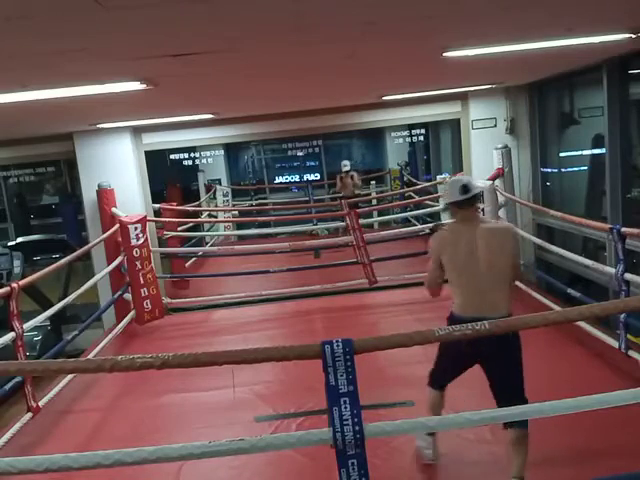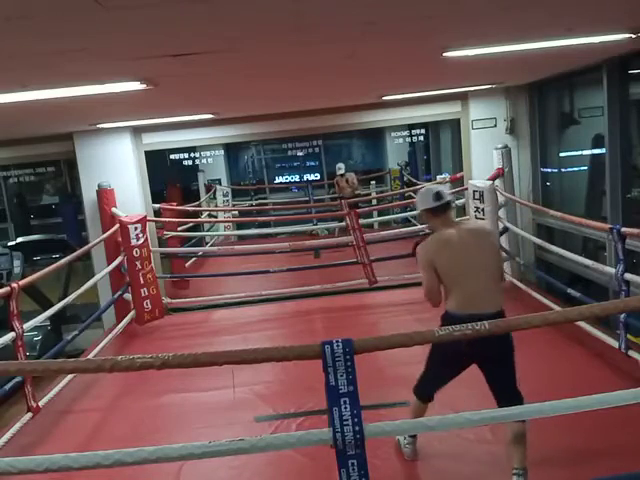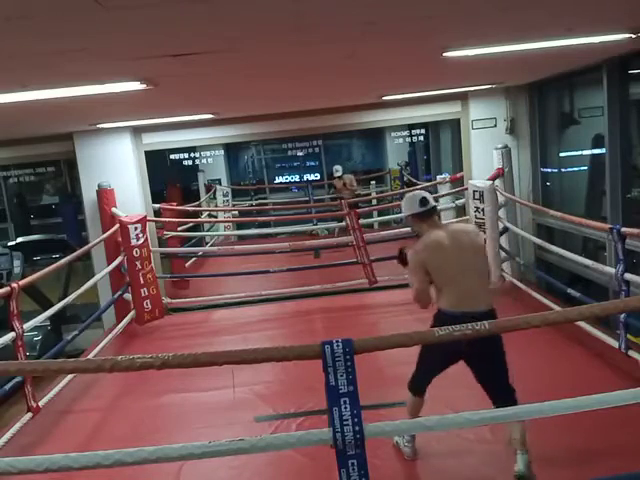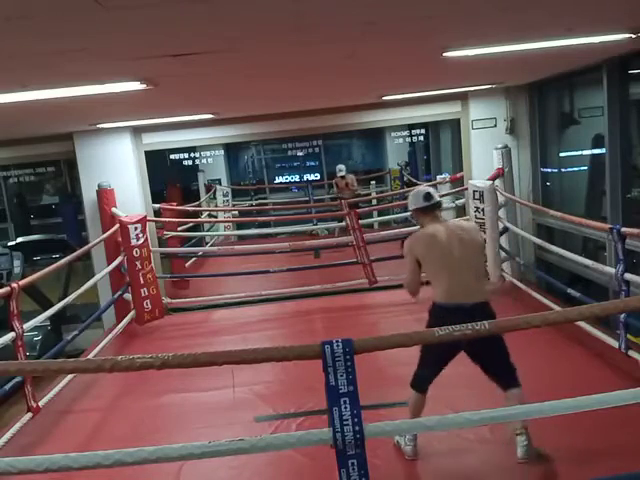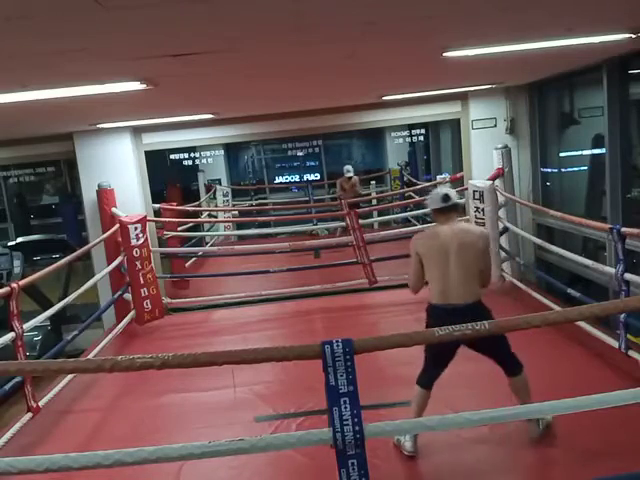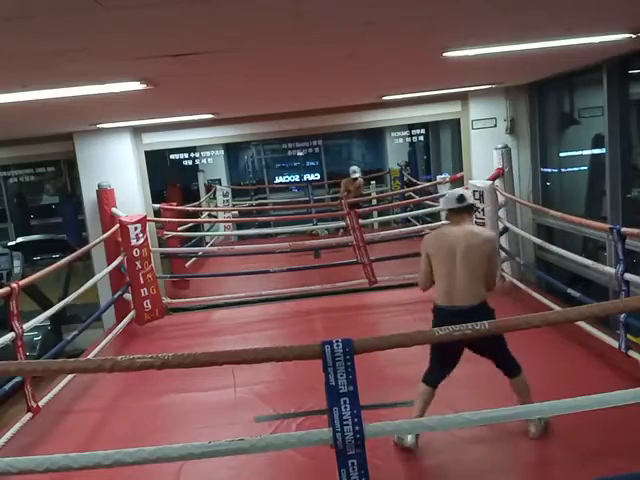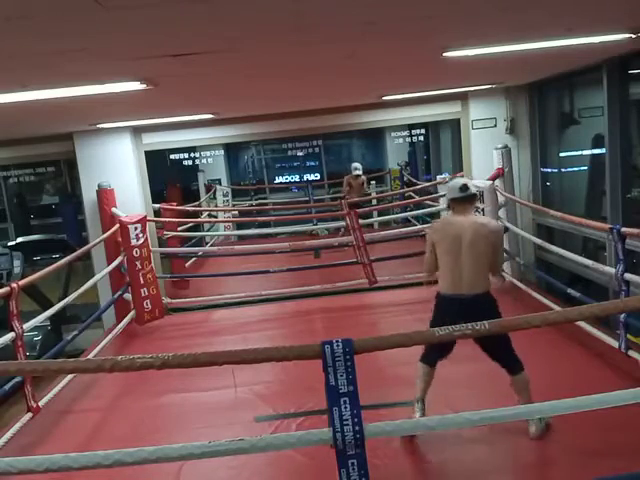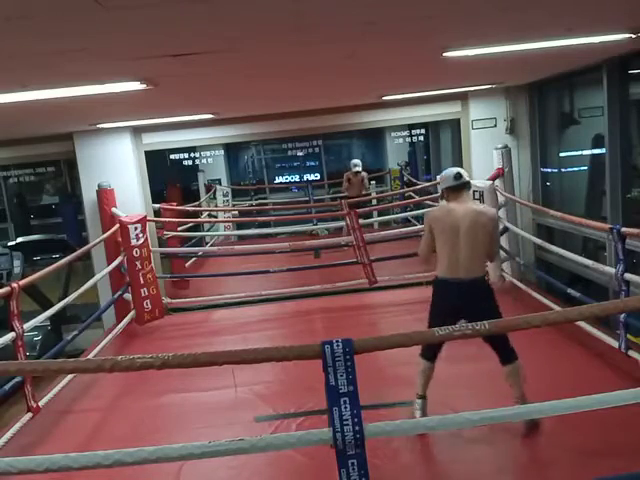
dt=0.1s
person 1, frame 1
left shoulder: (441, 240)
right shoulder: (508, 233)
left elbow: (433, 289)
right elbow: (515, 277)
left hip: (461, 327)
right hip: (501, 329)
left knee: (438, 378)
right knee: (513, 404)
left ankle: (428, 441)
person 1, frame 2
left shoulder: (428, 248)
right shoulder: (487, 232)
left elbow: (433, 299)
right elbow: (499, 277)
left hip: (456, 325)
right hip: (494, 325)
left knee: (427, 385)
right knee: (510, 400)
left ankle: (409, 441)
person 1, frame 3
left shoulder: (418, 251)
right shoulder: (472, 232)
left elbow: (422, 301)
right elbow: (486, 277)
left hip: (449, 323)
right hip: (484, 319)
left knee: (420, 379)
right knee: (503, 394)
left ankle: (407, 439)
right ankle: (520, 456)
person 1, frame 4
left shoulder: (415, 243)
right shoulder: (472, 230)
left elbow: (412, 290)
right elbow: (482, 275)
left hip: (444, 317)
right hip: (480, 314)
left knee: (423, 378)
right knee: (507, 377)
left ankle: (410, 440)
right ankle: (522, 438)
person 1, frame 5
left shoulder: (419, 240)
right shoulder: (479, 234)
left elbow: (414, 286)
right elbow: (485, 281)
left hip: (439, 315)
right hip: (473, 313)
left knee: (428, 374)
right knee: (511, 364)
left ankle: (409, 437)
right ankle: (534, 421)
person 1, frame 6
left shoulder: (430, 241)
right shoulder: (488, 237)
left elbow: (424, 284)
right elbow: (490, 284)
left hip: (445, 316)
right hip: (477, 314)
left knee: (434, 373)
right knee: (510, 367)
left ankle: (410, 432)
right ankle: (534, 421)
person 1, frame 7
left shoulder: (436, 229)
right shoulder: (493, 228)
left elbow: (429, 271)
right elbow: (496, 271)
left hip: (447, 304)
right hip: (480, 304)
left knee: (430, 355)
right knee: (510, 361)
left ankle: (419, 410)
right ankle: (534, 420)
person 1, frame 8
left shoulder: (433, 216)
right shoulder: (489, 215)
left elbow: (424, 256)
right elbow: (492, 256)
left hip: (444, 290)
right hip: (477, 289)
left knee: (430, 349)
right knee: (505, 350)
left ankle: (420, 404)
